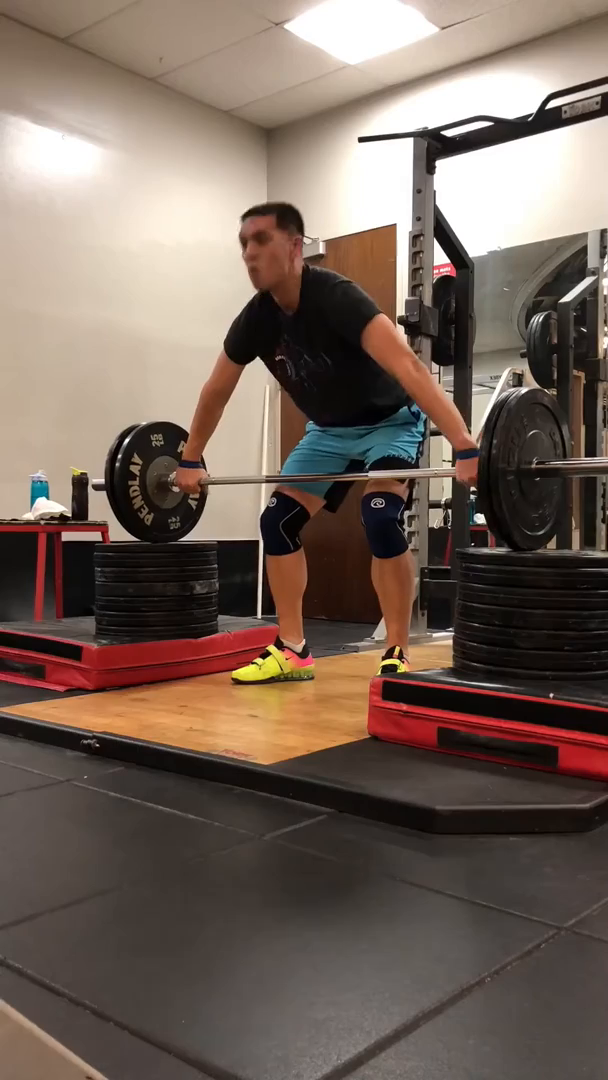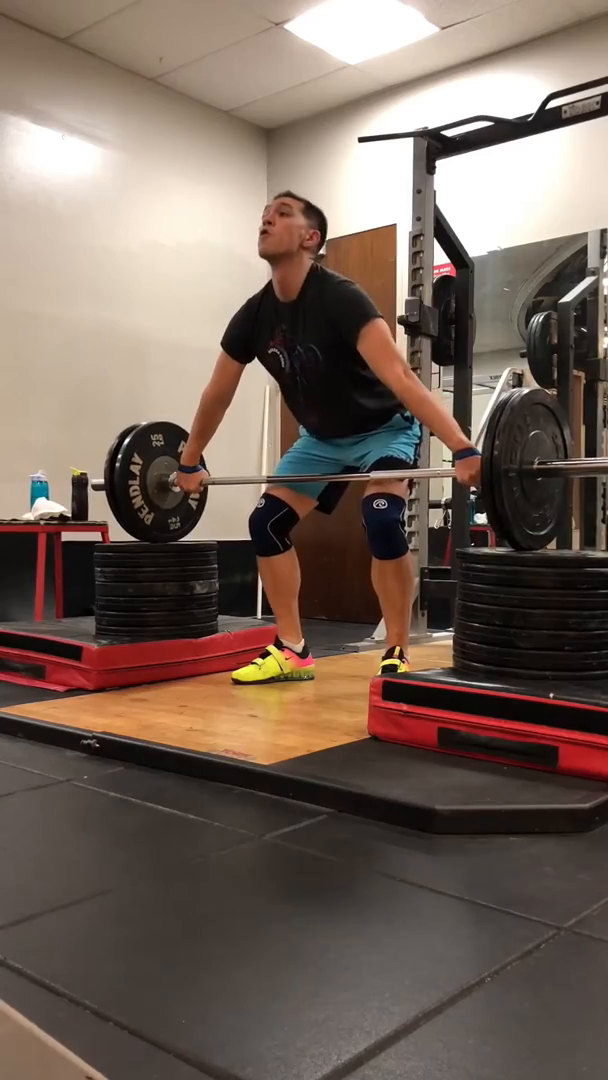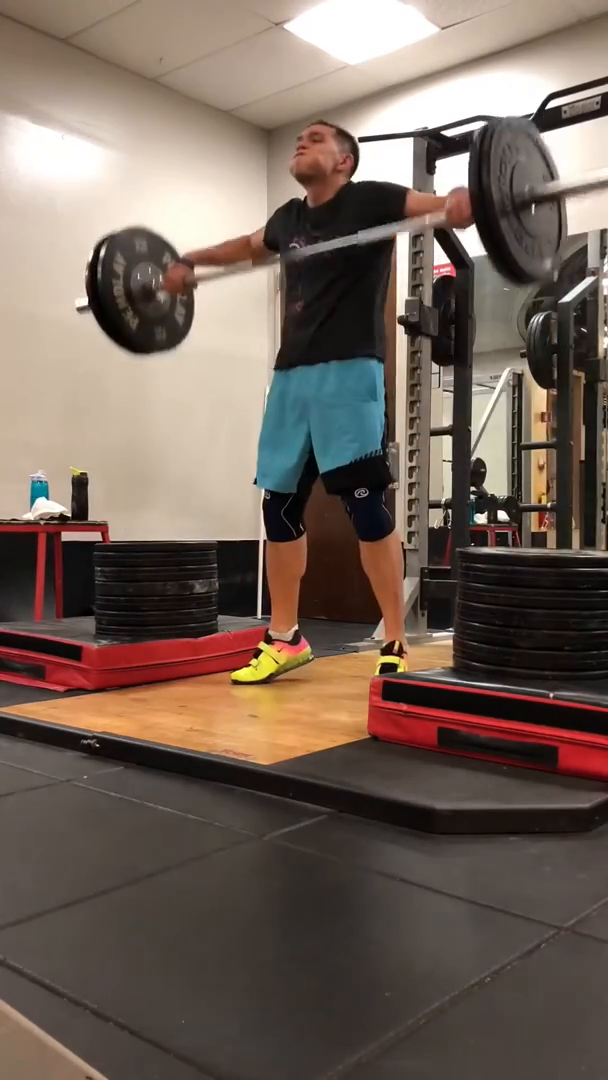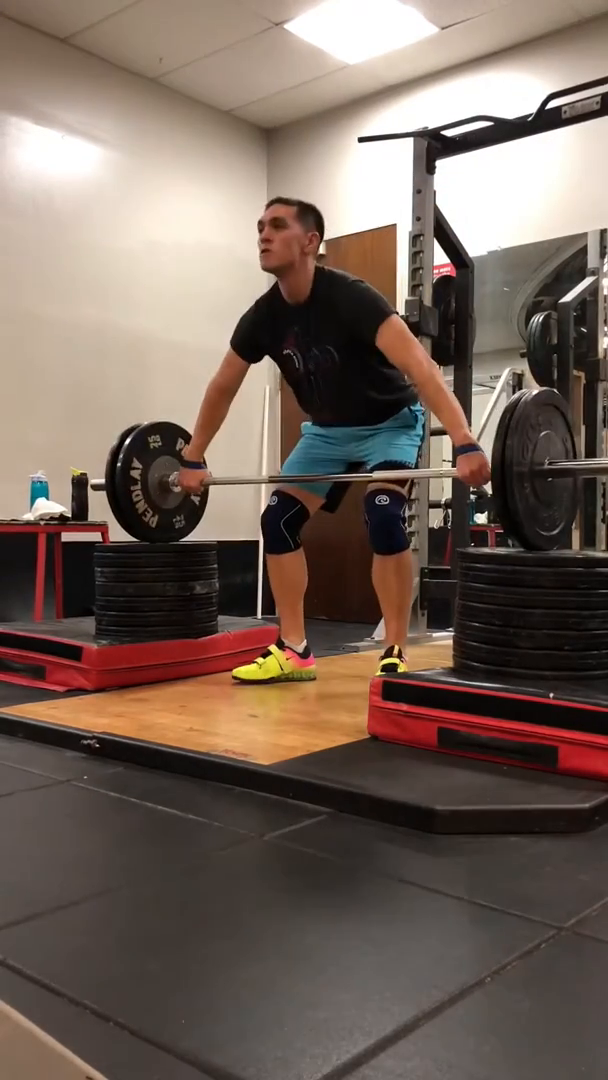
dt=1s
person 1, frame 1
left shoulder: (336, 297)
right shoulder: (254, 320)
left elbow: (407, 369)
right elbow: (216, 392)
left wrist: (467, 451)
right wrist: (190, 461)
left hip: (389, 422)
right hip: (330, 428)
left knee: (380, 518)
right knee: (278, 520)
left ankle: (397, 656)
right ankle: (292, 651)
person 1, frame 2
left shoulder: (339, 298)
right shoulder: (254, 316)
left elbow: (399, 376)
right elbow: (217, 394)
left wrist: (464, 452)
right wrist: (189, 463)
left hip: (383, 428)
right hip: (322, 436)
left knee: (381, 521)
right knee: (267, 521)
left ankle: (397, 657)
right ankle: (291, 650)
person 1, frame 3
left shoulder: (369, 201)
right shoulder: (289, 216)
left elbow: (450, 210)
right elbow: (250, 246)
left wrist: (461, 202)
right wrist: (189, 262)
left hip: (348, 370)
right hip: (291, 374)
left knee: (365, 502)
right knee: (279, 505)
left ankle: (395, 647)
right ankle: (285, 638)
person 1, frame 4
left shoulder: (350, 297)
right shoulder: (262, 317)
left elbow: (421, 367)
right elbow: (222, 389)
left wrist: (465, 444)
right wrist: (193, 459)
left hip: (388, 422)
right hip: (326, 428)
left knee: (383, 516)
right knee: (278, 518)
left ankle: (395, 656)
right ankle: (293, 651)
